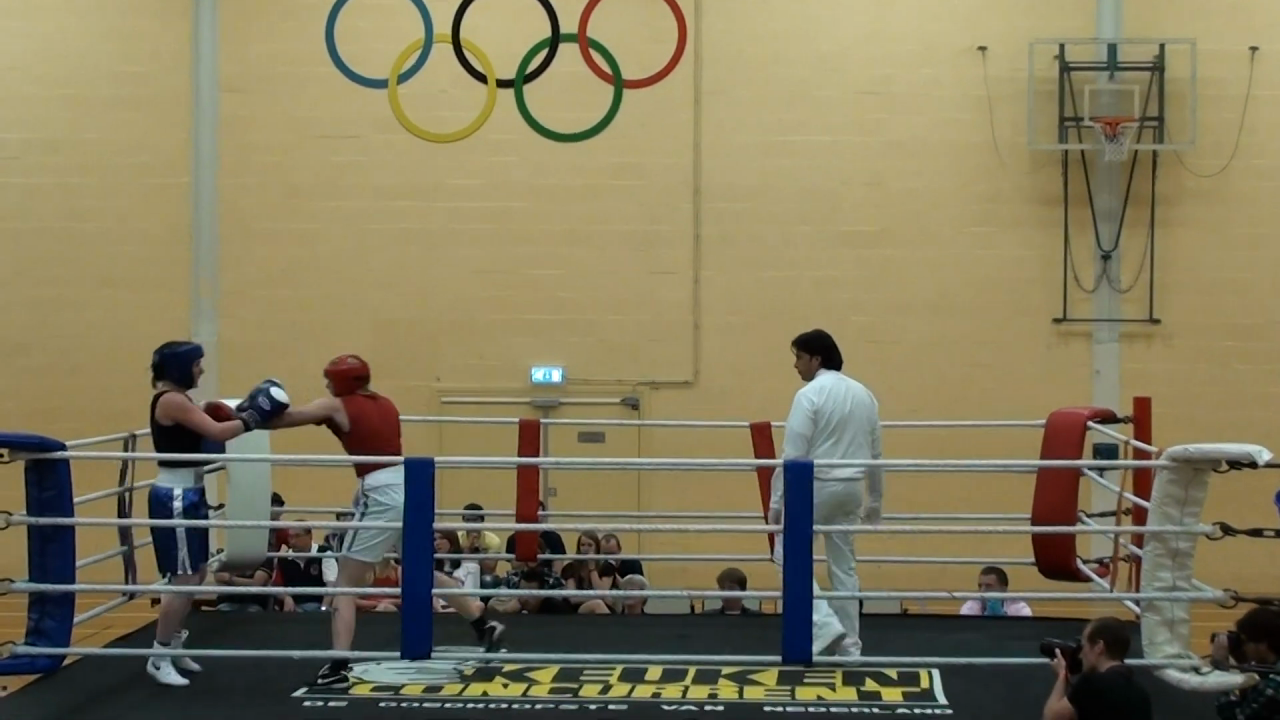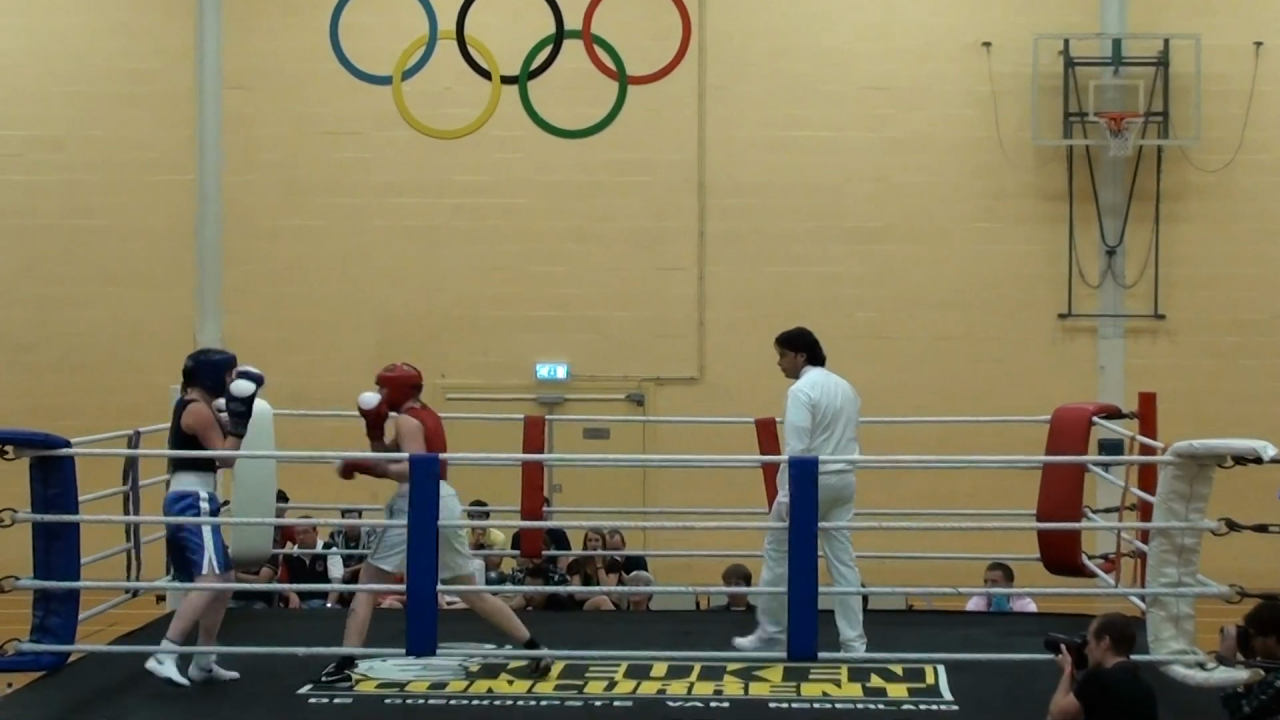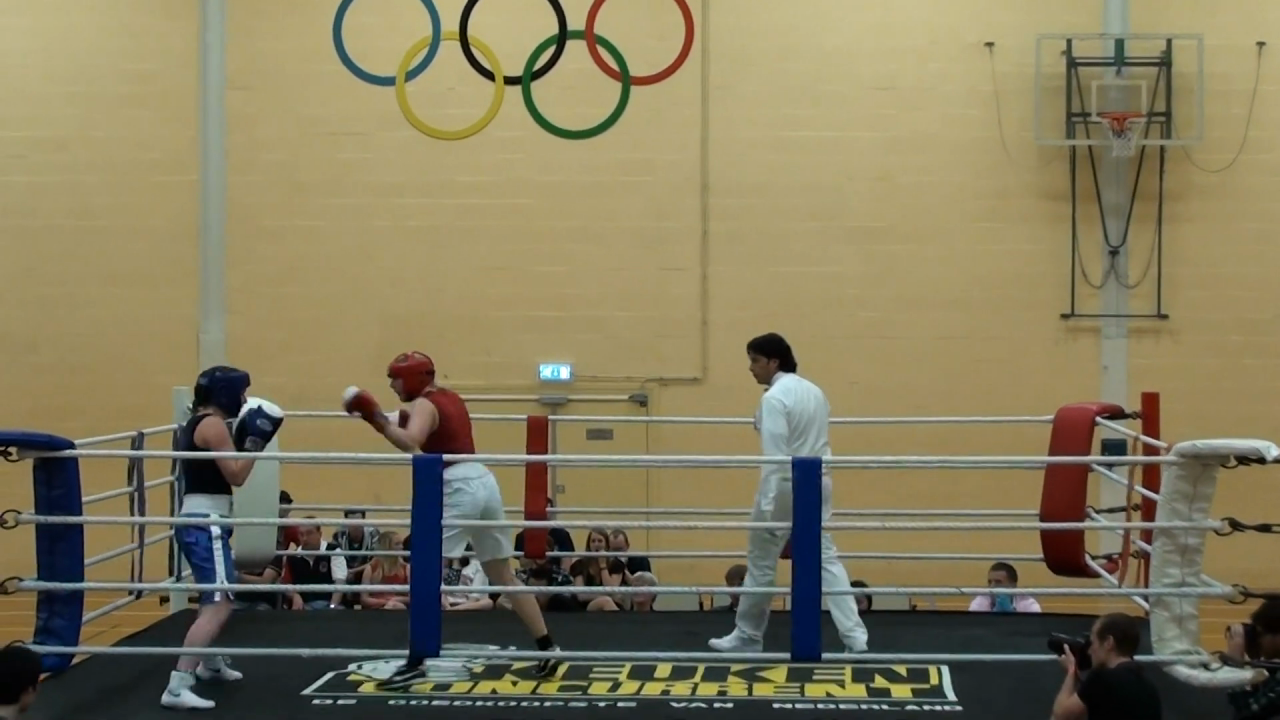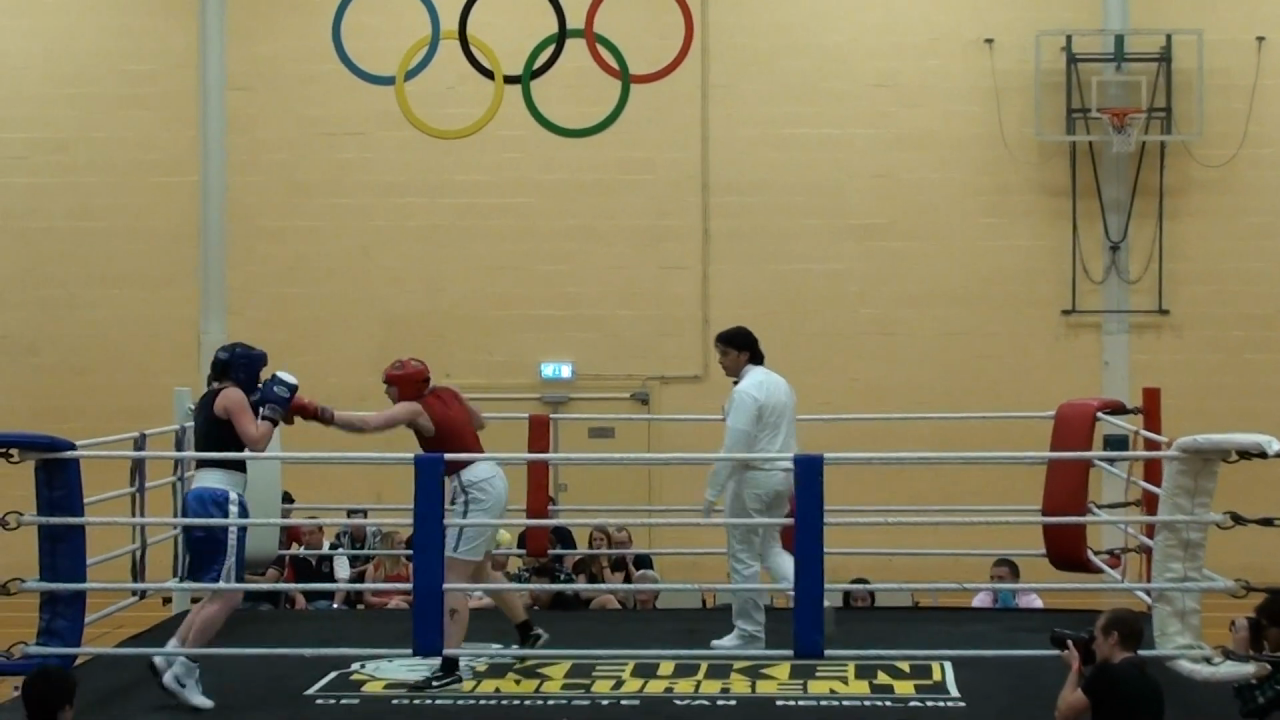
dt=0.2s
person 1, frame 1
left shoulder: (178, 401)
right shoulder: (171, 401)
left elbow: (213, 428)
right elbow: (219, 433)
left wrist: (237, 414)
right wrist: (255, 414)
left hip: (183, 495)
right hip: (174, 498)
left knee: (188, 577)
right knee: (186, 582)
left ankle: (172, 645)
right ankle: (160, 659)
person 1, frame 2
left shoulder: (190, 406)
right shoulder: (198, 409)
left elbow: (217, 442)
right elbow: (226, 457)
left wrist: (233, 414)
right wrist: (238, 416)
left hip: (190, 502)
right hip: (192, 504)
left knee: (222, 582)
right knee: (207, 582)
left ankle: (203, 661)
right ankle: (165, 654)
person 1, frame 3
left shoulder: (195, 426)
right shoulder: (213, 425)
right elbow: (237, 476)
left wrist: (245, 434)
right wrist: (259, 440)
left hip: (195, 520)
right hip: (206, 523)
left knee: (217, 600)
right knee: (218, 607)
left ankle: (211, 663)
right ankle: (177, 687)
person 1, frame 4
left shoulder: (209, 399)
right shoulder: (233, 396)
right elbow: (257, 439)
left wrist: (261, 407)
right wrist: (274, 410)
left hip: (200, 498)
right hip: (219, 500)
left knee: (216, 596)
right knee: (225, 598)
left ankle: (172, 657)
right ankle: (182, 671)
person 2, frame 1
left shoulder: (336, 405)
right shoulder: (385, 405)
left elbow: (287, 419)
left hip: (381, 496)
left knee: (346, 586)
left ankle: (338, 668)
right ankle: (485, 626)
person 2, frame 2
left shoulder: (406, 419)
right shoulder: (426, 416)
left elbow: (412, 470)
right elbow: (398, 459)
left wrist: (367, 465)
right wrist: (376, 431)
right hip: (446, 504)
left knee: (368, 587)
right knee: (473, 593)
left ankle: (344, 666)
right ankle: (535, 652)
person 2, frame 3
left shoulder: (424, 405)
right shoulder: (451, 398)
left elbow: (410, 444)
left wrist: (376, 418)
left hip: (458, 491)
right hip: (484, 487)
right knee: (501, 578)
left ankle: (415, 663)
right ankle: (547, 648)
person 2, frame 4
left shoulder: (414, 408)
right shoulder: (445, 395)
left elbow: (364, 423)
right elbow: (479, 424)
left wrist: (316, 411)
left hip: (479, 490)
right hip: (489, 482)
left knee: (454, 583)
right knee: (479, 572)
left ankle: (450, 667)
right ankle: (529, 633)
person 3, frame 1
left shoulder: (809, 394)
right shoulder: (864, 395)
left elbow: (794, 453)
right elbow: (874, 452)
left wrist: (777, 499)
right wrist: (875, 499)
left hip: (815, 487)
right hip: (850, 488)
right knee: (843, 567)
left ankle: (825, 628)
right ankle: (849, 647)
person 3, frame 2
left shoulder: (801, 390)
right shoulder: (845, 388)
left elbow: (796, 449)
left wrist: (784, 497)
right hip: (843, 481)
left knee: (778, 556)
right knee: (842, 561)
left ankle: (770, 633)
right ankle: (855, 644)
person 3, frame 3
left shoulder: (776, 397)
right shoulder: (814, 392)
left elbow: (774, 456)
left wrist: (767, 505)
left hip: (787, 487)
right hip: (818, 484)
left knee: (762, 562)
right knee: (827, 561)
left ankle: (747, 636)
right ankle: (855, 636)
person 3, frame 4
left shoulder: (747, 389)
right shoulder: (778, 383)
left elbow: (736, 449)
left wrist: (712, 492)
left hip: (756, 478)
right hip: (781, 475)
left knee: (743, 556)
right knee: (769, 549)
left ankle: (748, 633)
